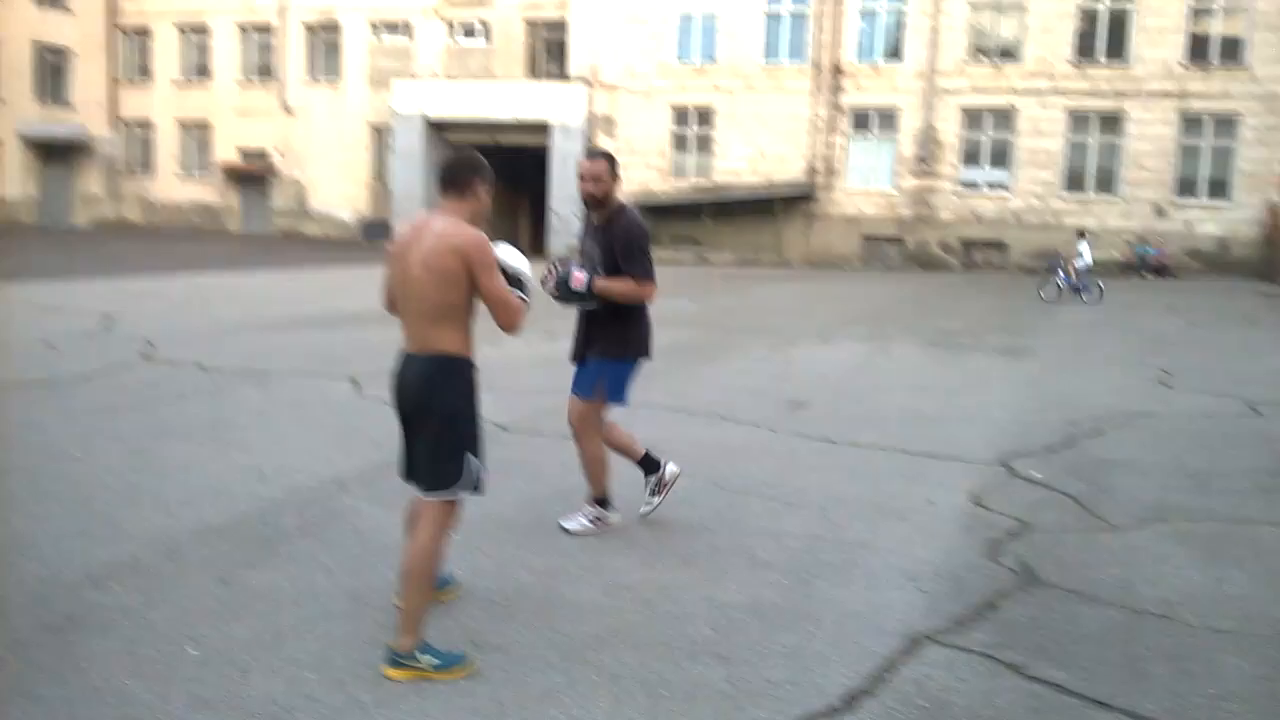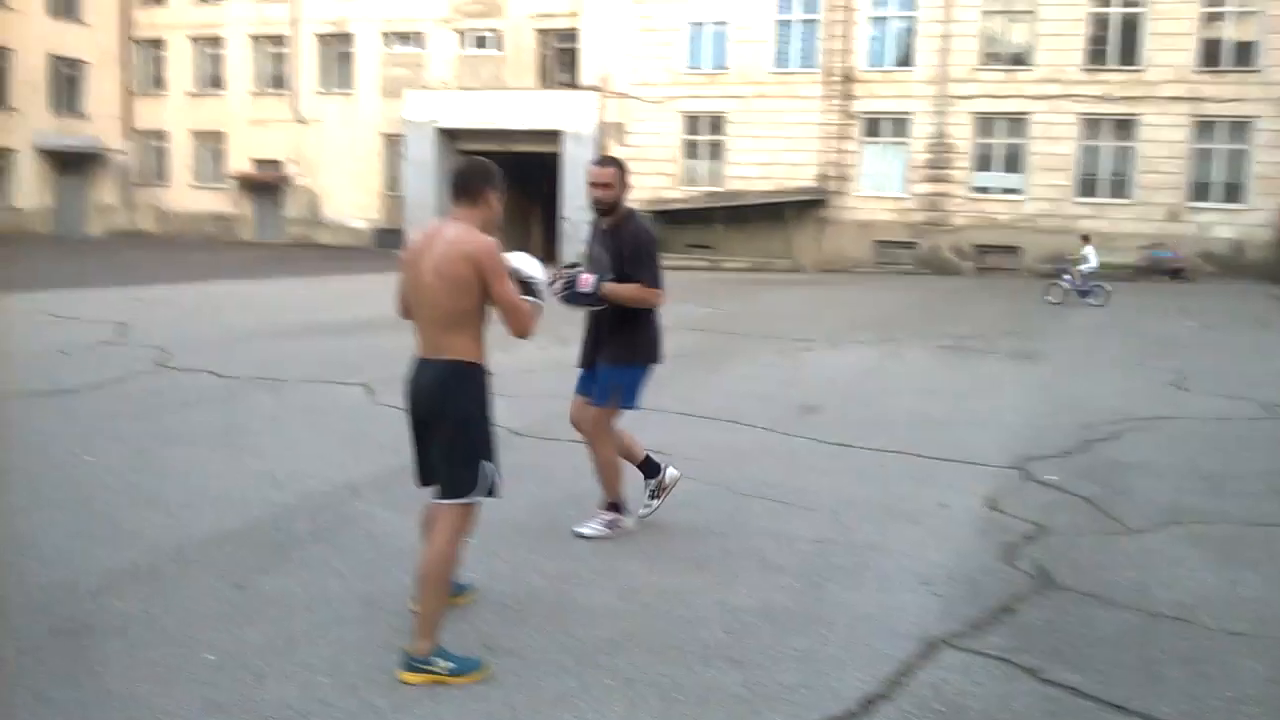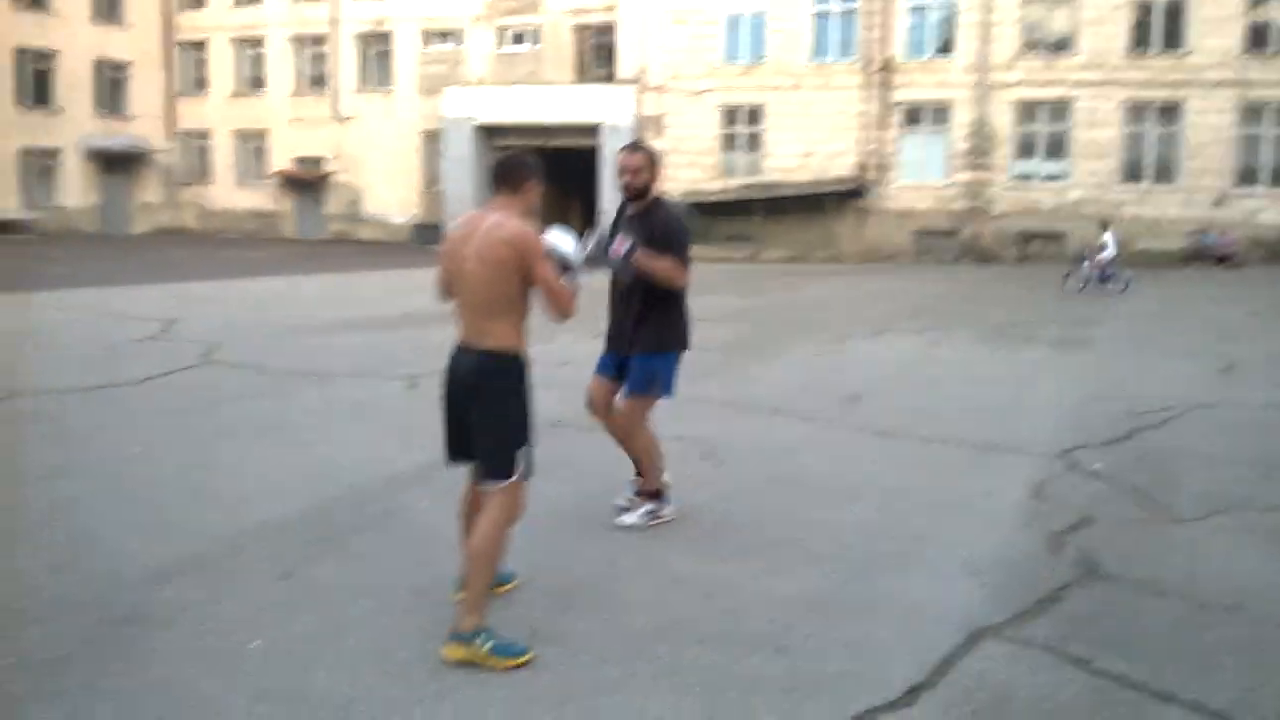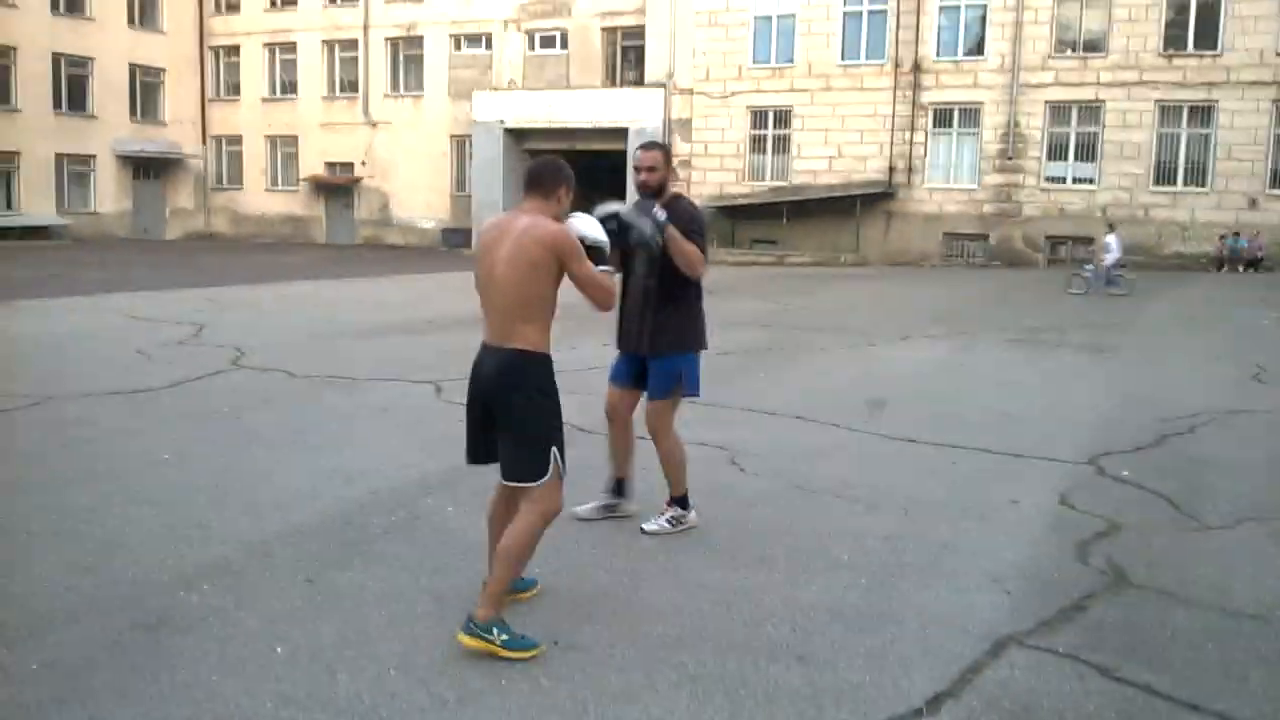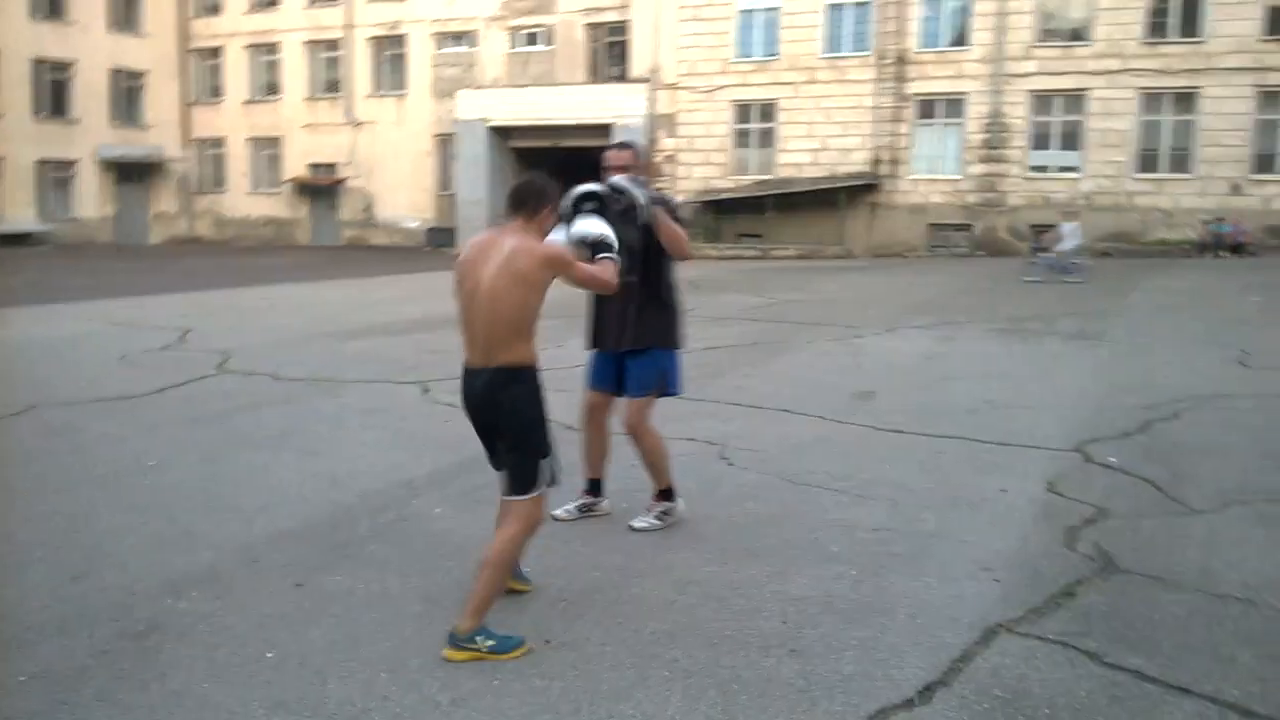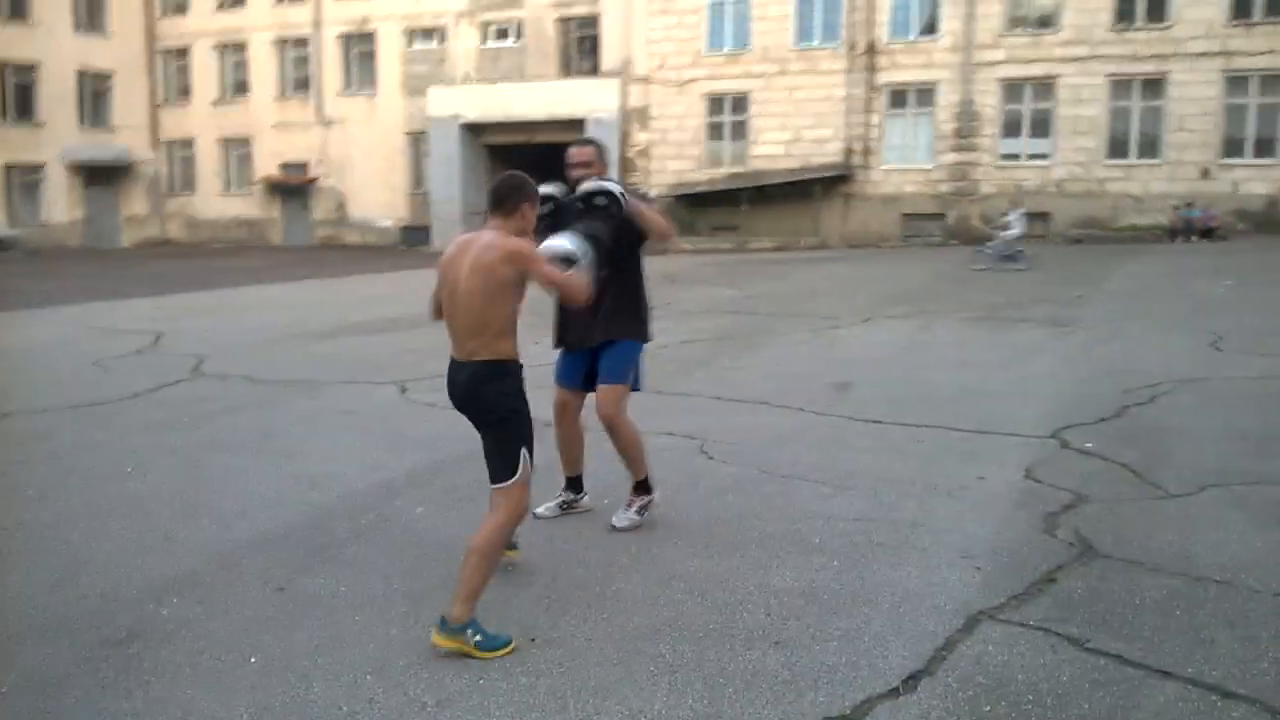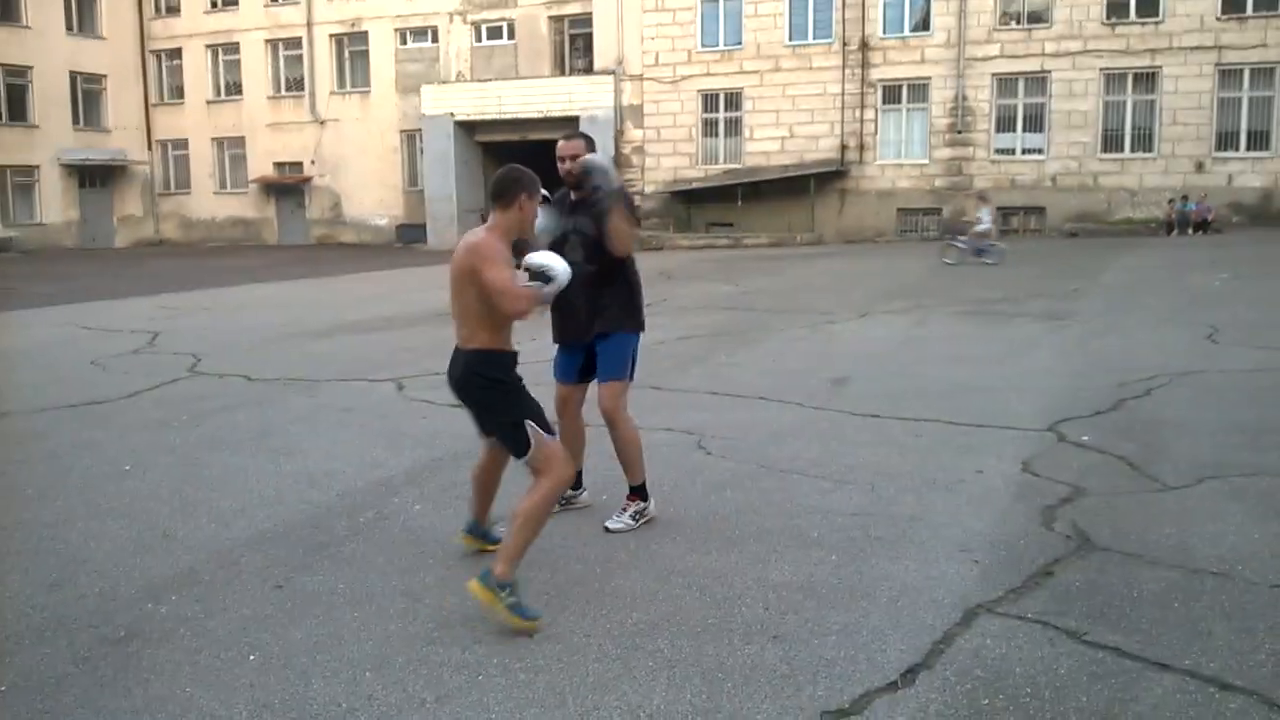
dt=0.1s
person 1, frame 1
left shoulder: (405, 235)
right shoulder: (471, 241)
right elbow: (510, 321)
right wrist: (519, 286)
left hip: (410, 370)
right hip: (446, 377)
left knee: (430, 491)
right knee: (438, 510)
left ankle: (416, 583)
right ankle: (406, 648)
person 1, frame 2
left shoulder: (418, 243)
right shoulder: (482, 247)
right elbow: (521, 326)
right wrist: (530, 292)
left hip: (424, 375)
right hip: (459, 382)
left knee: (445, 496)
right knee: (455, 515)
left ankle: (432, 587)
right ankle: (422, 653)
person 1, frame 3
left shoulder: (458, 229)
right shoulder: (522, 235)
right elbow: (563, 308)
right wrist: (561, 270)
left hip: (463, 362)
right hip: (499, 371)
left knee: (484, 476)
right knee: (505, 500)
left ankle: (476, 573)
right ankle: (469, 631)
person 1, frame 4
left shoulder: (488, 230)
right shoulder: (557, 235)
right elbow: (606, 299)
right wrist: (599, 259)
left hip: (488, 363)
right hip: (526, 372)
left knee: (512, 482)
right knee: (544, 502)
left ankle: (499, 577)
right ankle: (484, 620)
person 1, frame 5
left shoulder: (470, 249)
right shoulder: (542, 254)
right elbow: (608, 281)
right wrist: (606, 252)
left hip: (474, 383)
right hip: (511, 387)
left knee: (521, 477)
right knee: (524, 516)
left ankle: (506, 569)
right ankle: (467, 630)
person 1, frame 6
left shoulder: (456, 249)
right shoulder: (513, 251)
left elbow: (439, 311)
right elbow: (578, 294)
right wrist: (572, 274)
left hip: (459, 376)
right hip: (495, 379)
left knee: (508, 471)
right knee: (512, 503)
left ankle: (496, 541)
right ankle: (457, 620)
person 1, frame 7
left shoulder: (478, 241)
right shoulder: (487, 247)
right elbow: (515, 305)
left wrist: (526, 282)
right wrist: (545, 289)
left hip: (465, 366)
right hip: (489, 370)
left knee: (500, 444)
right knee: (556, 471)
left ankle: (478, 527)
right ankle: (500, 577)
person 2, frame 1
left shoulder: (628, 227)
right shoulder: (592, 219)
left elbow: (644, 291)
left wrist: (590, 283)
right wrist: (567, 274)
left hip: (618, 341)
right hip: (594, 337)
left knee: (584, 421)
right knee: (586, 419)
left ankle: (600, 507)
right ankle: (656, 470)
person 2, frame 2
left shoulder: (635, 233)
right shoulder: (601, 224)
left elbow: (651, 296)
left wrist: (597, 287)
right wrist: (577, 281)
left hip: (628, 346)
right hip: (603, 342)
left knee: (596, 425)
right knee: (581, 418)
left ankle: (615, 511)
right ankle: (656, 472)
person 2, frame 3
left shoulder: (664, 217)
right shoulder: (624, 211)
left elbow: (678, 278)
left wrist: (632, 253)
left hip: (659, 334)
right hip: (626, 328)
left knee: (634, 415)
right knee: (597, 400)
left ankle: (656, 501)
right ankle: (648, 473)
person 2, frame 4
left shoulder: (685, 213)
right shoulder: (635, 210)
left elbow: (696, 268)
right elbow: (621, 263)
left wrist: (663, 224)
left hip: (674, 336)
right hip: (637, 332)
left knee: (658, 422)
right knee: (616, 409)
left ankle: (681, 507)
right ankle: (617, 496)
person 2, frame 5
left shoulder: (655, 208)
left elbow: (682, 250)
left wrist: (646, 202)
left hip: (651, 333)
right hip: (610, 332)
left knee: (636, 419)
right knee: (593, 409)
left ankle: (667, 499)
right ankle: (593, 496)
person 2, frame 6
left shoulder: (624, 206)
left elbow: (664, 233)
left wrist: (627, 200)
left hip: (620, 328)
right hip: (578, 329)
left knee: (610, 412)
right knee: (564, 408)
left ankle: (643, 490)
right ankle: (574, 492)
person 2, frame 7
left shoulder: (613, 196)
right shoulder: (556, 203)
left elbow: (622, 247)
left wrist: (610, 189)
left hip: (616, 320)
right hip: (573, 321)
left knee: (611, 407)
right knee: (565, 402)
left ankle: (640, 498)
right ankle: (573, 488)
